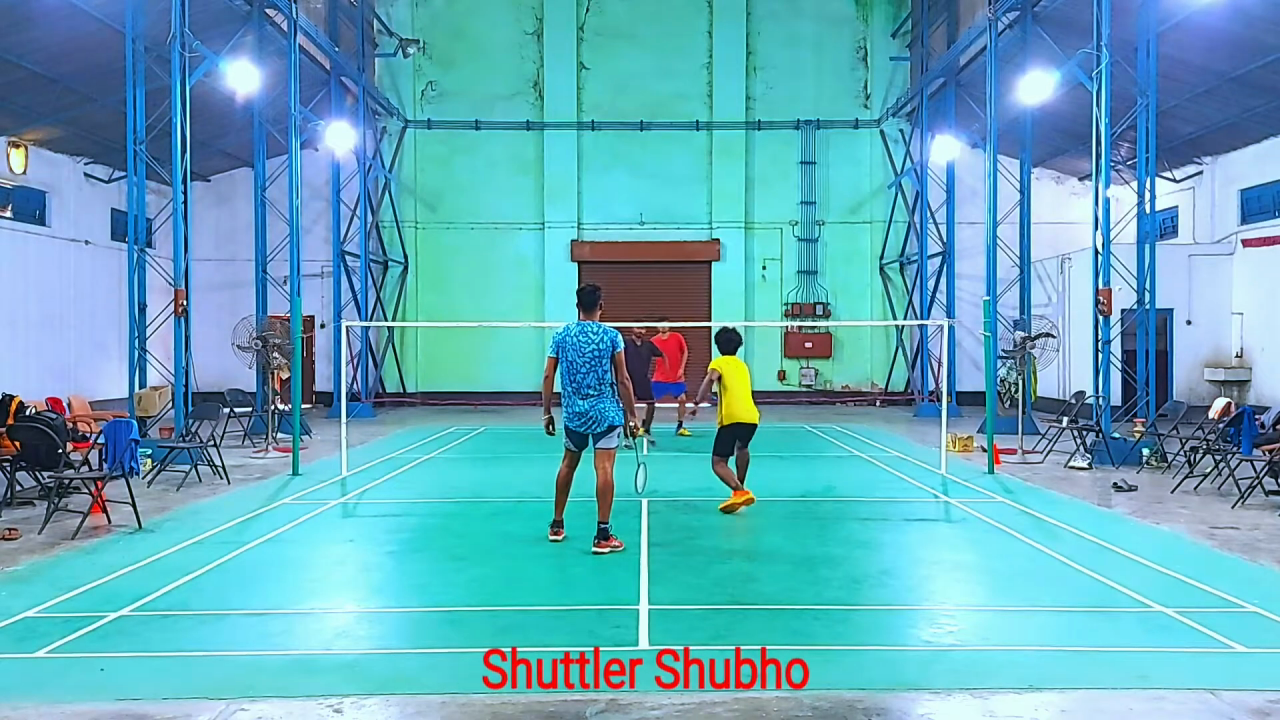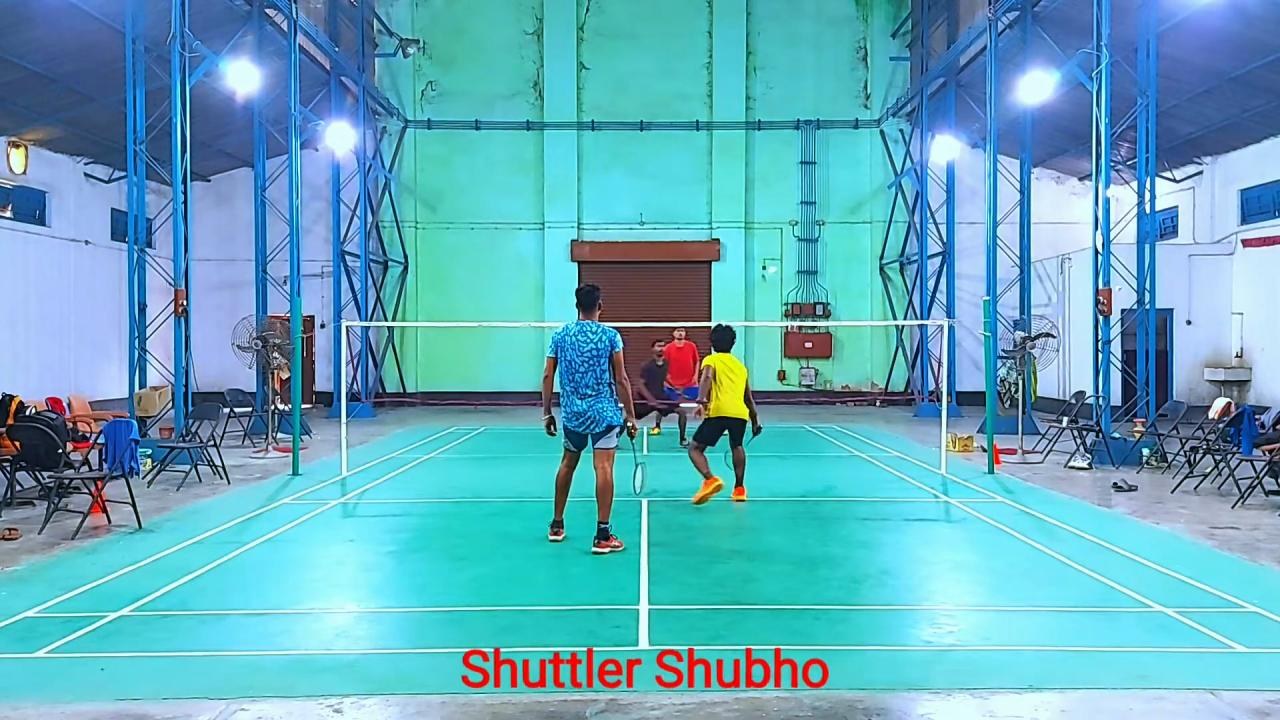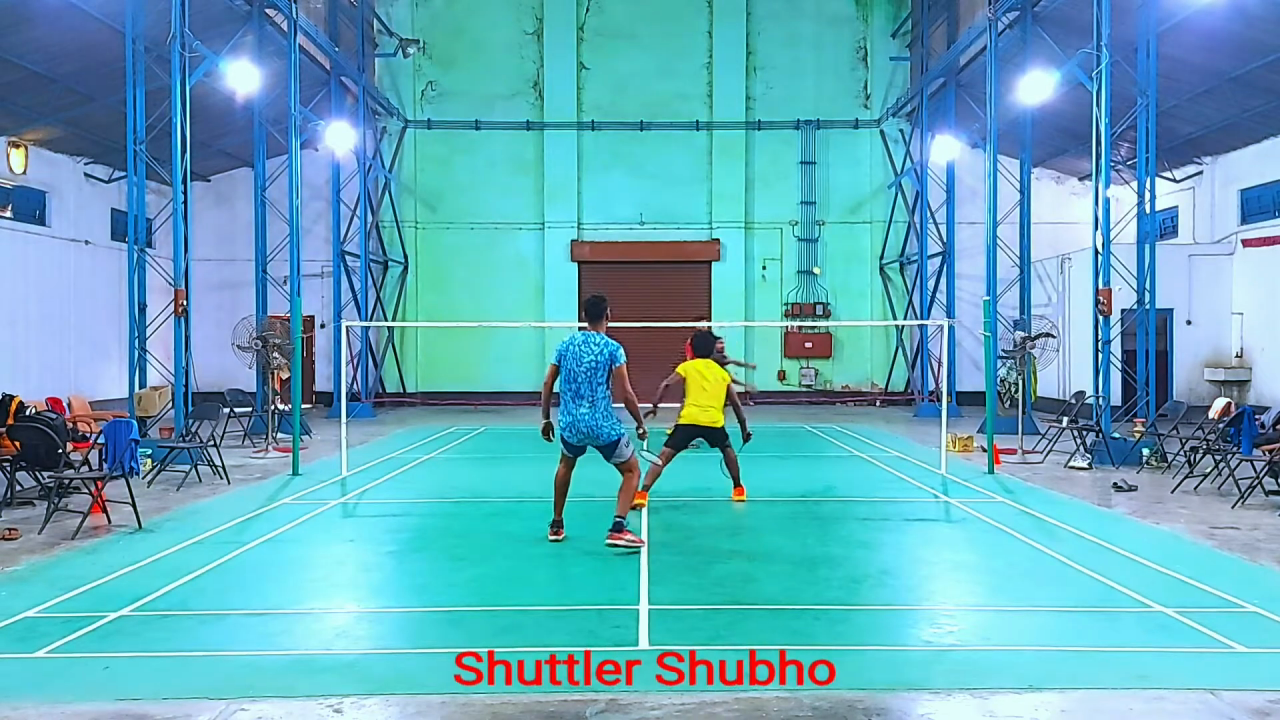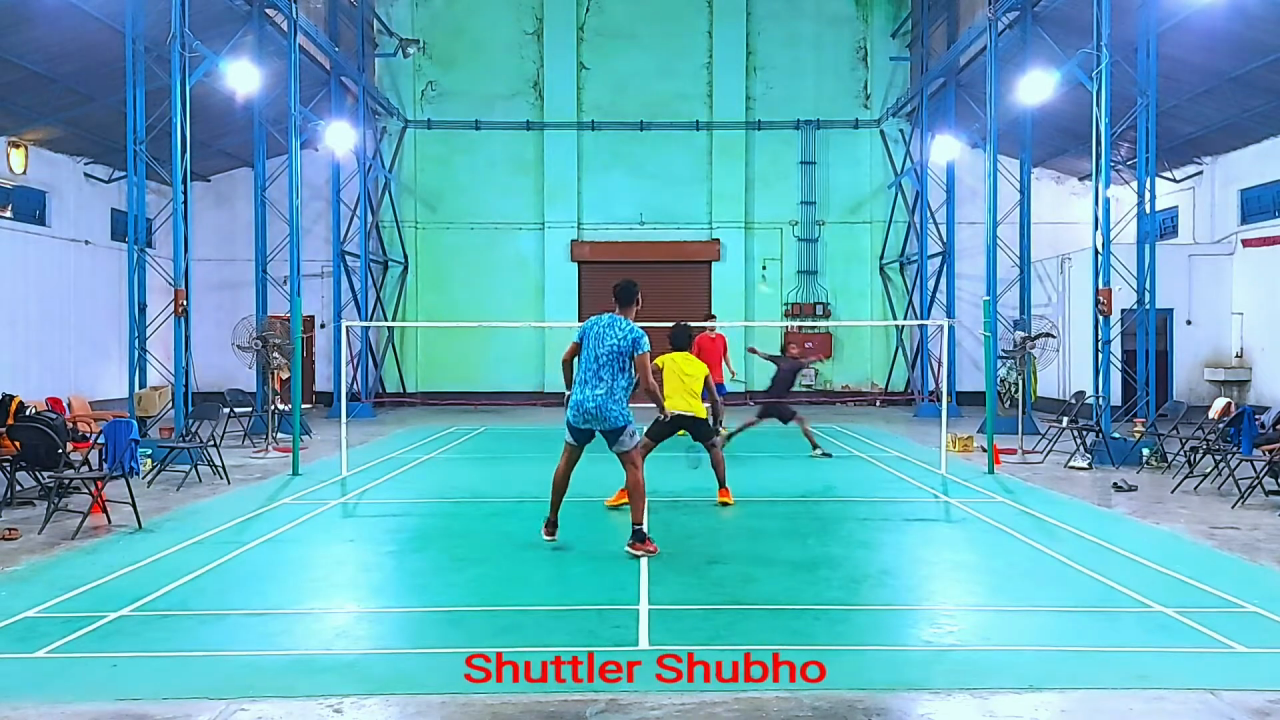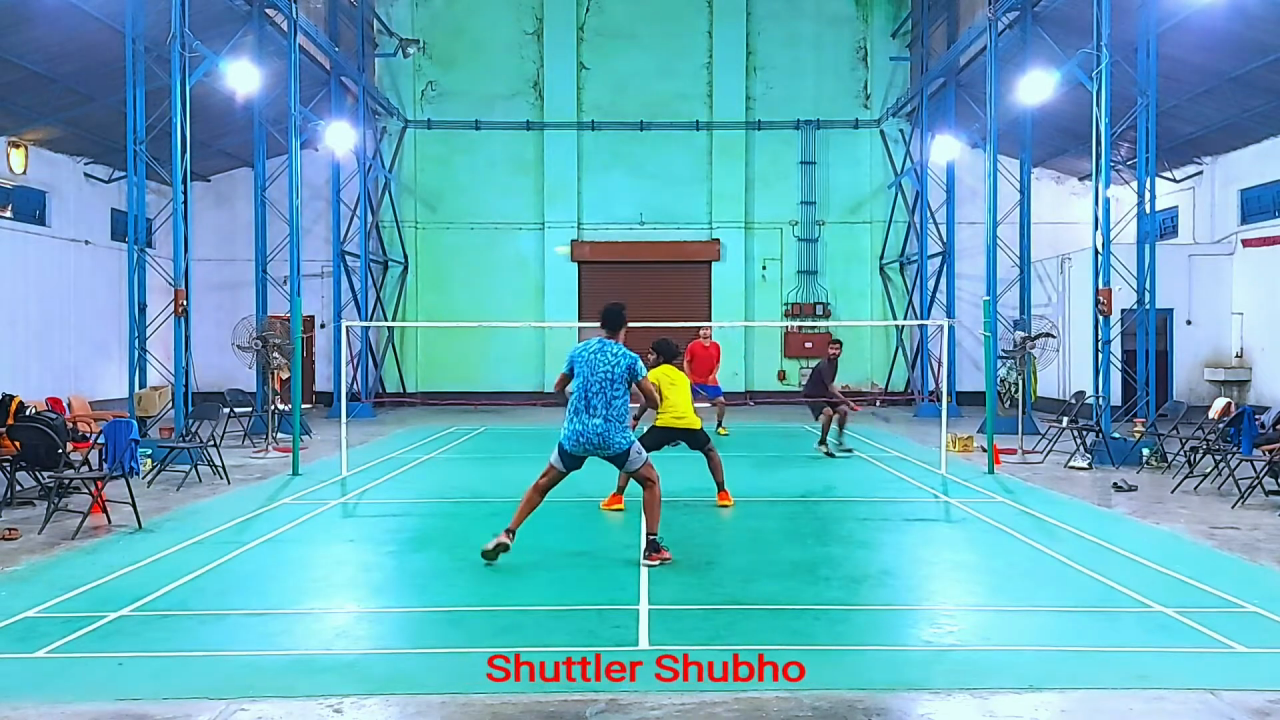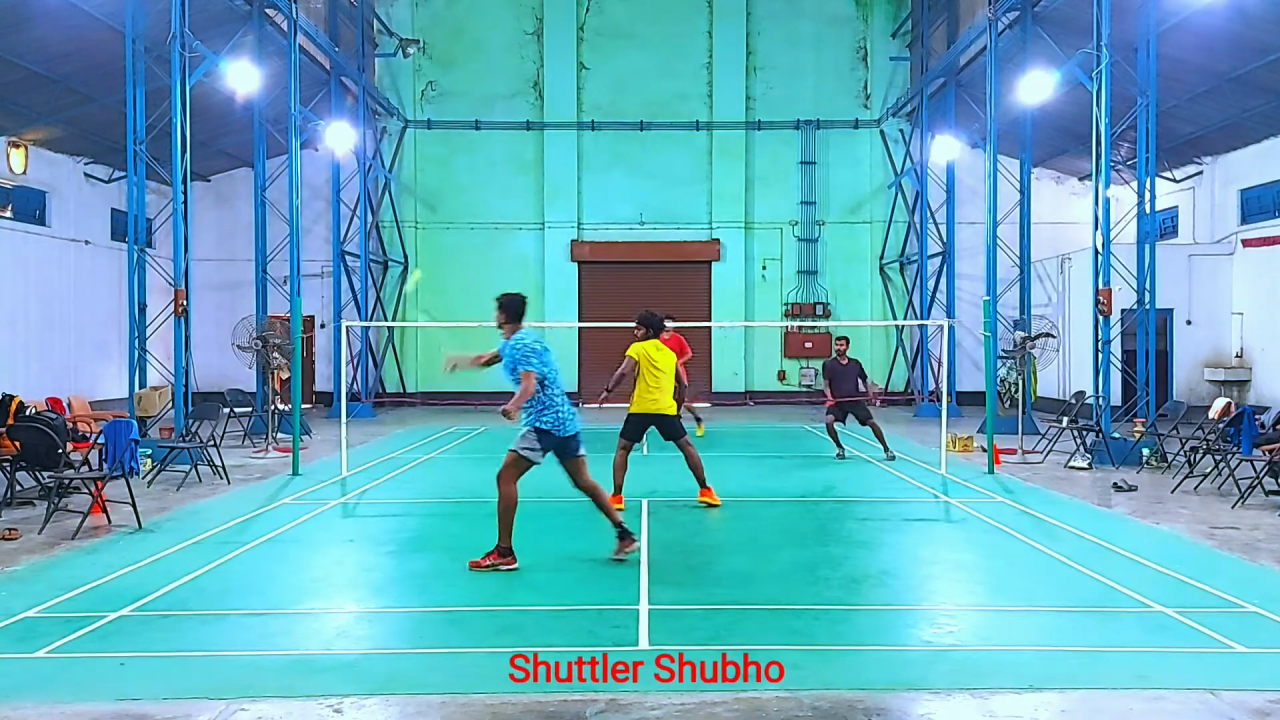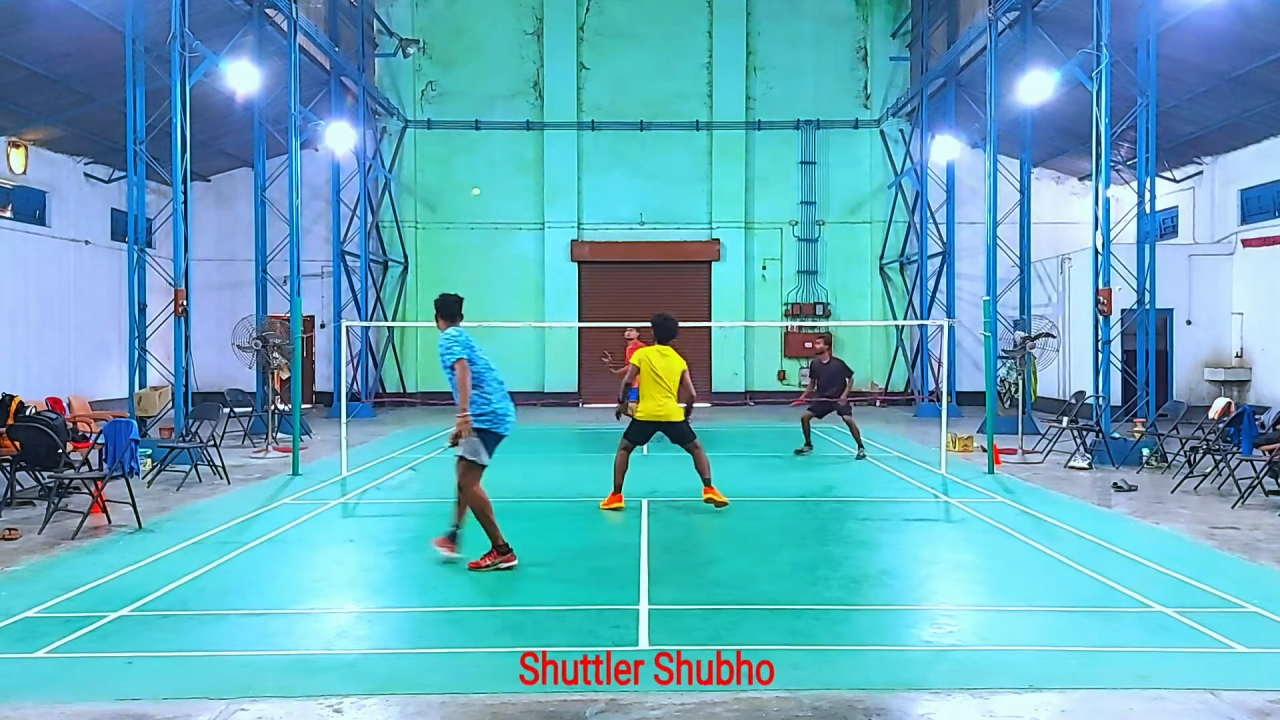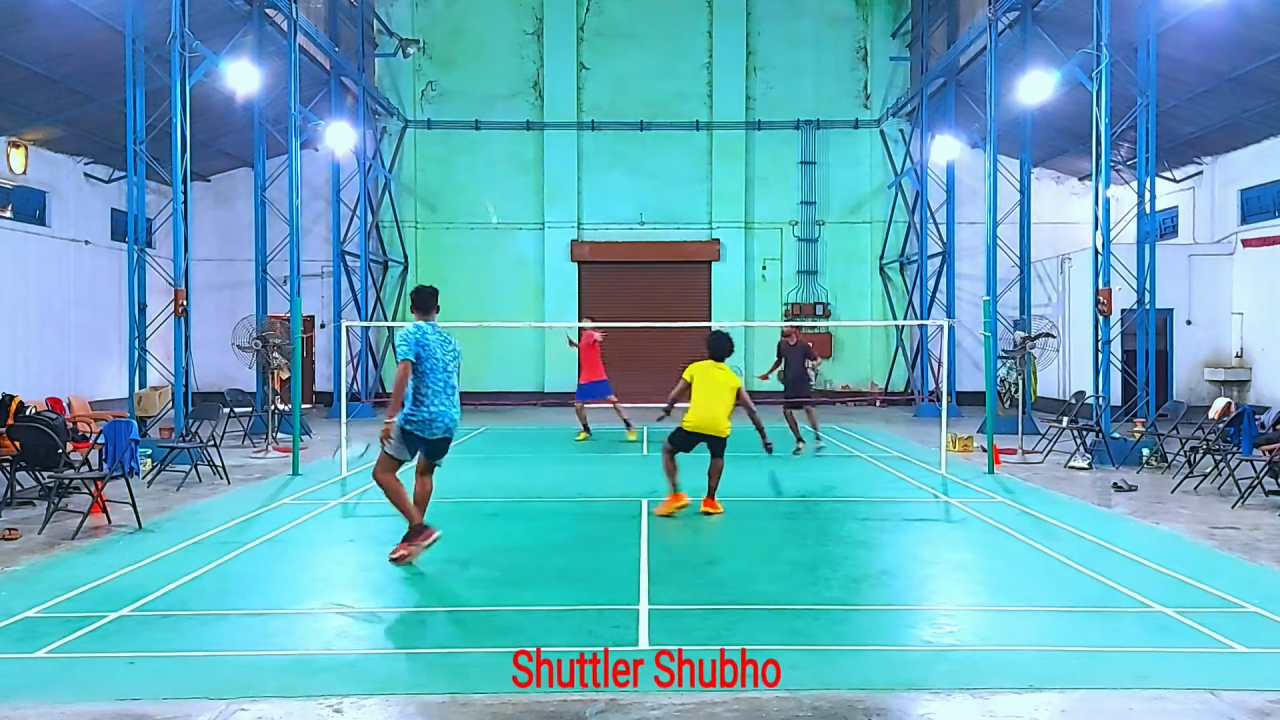
dt=0.3s
person 1, frame 1
left shoulder: (561, 336)
right shoulder: (612, 336)
left elbow: (548, 377)
right elbow: (623, 380)
left wrist: (546, 413)
right wrist: (632, 416)
left hip: (574, 414)
right hip: (606, 413)
left knee: (568, 465)
right knee: (604, 470)
left ankle: (557, 524)
right ankle: (603, 535)
person 1, frame 2
left shoulder: (560, 335)
right shoulder: (610, 336)
left elbow: (547, 376)
right elbow: (621, 379)
left wrist: (547, 413)
right wrist: (630, 415)
left hip: (572, 413)
right hip: (604, 412)
left knee: (567, 465)
right knee: (603, 470)
left ankle: (557, 525)
right ankle: (603, 535)
person 1, frame 3
left shoulder: (566, 344)
right shoulder: (612, 349)
left elbow: (547, 385)
right elbow: (626, 393)
left wrist: (545, 419)
right wrist: (640, 423)
left hip: (570, 424)
right hip: (603, 425)
left knee: (565, 468)
right knee: (631, 472)
left ankle: (556, 525)
right ankle: (618, 527)
person 1, frame 4
left shoulder: (591, 324)
right shoulder: (637, 335)
left elbow: (566, 360)
right elbow: (646, 383)
left wrist: (570, 390)
right wrist: (662, 408)
left hip: (579, 406)
right hip: (612, 410)
left knee: (566, 463)
right knee: (634, 467)
left ankle: (551, 524)
right ankle: (638, 536)
person 1, frame 5
left shoulder: (581, 350)
right shoulder: (630, 359)
left elbow: (560, 386)
right elbow: (653, 401)
left hip: (576, 436)
right hip: (615, 437)
left knee: (541, 485)
right knee: (651, 481)
left ankle: (507, 536)
right ankle: (652, 547)
person 1, frame 6
left shoulder: (520, 345)
right shoulder: (516, 342)
left elbow: (529, 384)
right elbow: (492, 358)
left wrist: (514, 406)
right wrist: (466, 361)
left hip: (546, 422)
right hip: (565, 420)
left knee: (506, 478)
right knee: (583, 481)
left ankle: (504, 553)
right ankle: (624, 535)
person 1, frame 7
left shoulder: (450, 339)
right shoulder: (466, 337)
left elbow: (463, 374)
left wrist: (463, 414)
right wrist: (463, 426)
left hip: (486, 418)
right hip: (499, 416)
left knee: (469, 484)
right knee: (466, 480)
left ankle: (502, 550)
right ankle: (453, 536)
person 1, frame 8
left shoulder: (410, 333)
right shoulder: (450, 339)
left elbow: (402, 377)
left wrist: (390, 418)
left hip: (420, 417)
right hip: (449, 419)
left knee: (383, 473)
right knee: (424, 473)
left ankle: (420, 529)
right ankle: (413, 538)
person 2, frame 1
left shoulder: (718, 363)
right shoulder: (743, 366)
left elbow: (710, 380)
left wrist: (696, 403)
left hip: (732, 418)
right hip: (752, 417)
left knee: (719, 461)
right knee: (742, 448)
left ankle: (740, 491)
right ankle: (739, 489)
person 2, frame 2
left shoulder: (711, 360)
right shoulder: (740, 366)
left elbow: (706, 378)
right elbow: (749, 398)
left wrist: (701, 402)
right wrist: (755, 421)
left hip: (719, 413)
right hip: (740, 414)
left knee: (695, 449)
right knee: (737, 447)
left ankle: (710, 480)
right ankle: (739, 488)
person 2, frame 3
left shoulder: (688, 366)
right shoulder: (722, 374)
left elbow: (667, 384)
right elbow: (737, 405)
left wrist: (654, 406)
right wrist: (744, 429)
left hip: (688, 421)
right hip: (714, 423)
left knee: (664, 456)
right knee: (727, 450)
left ankle: (642, 494)
right ankle: (737, 489)
person 2, frame 4
left shoulder: (665, 359)
right shoulder: (702, 366)
right elbow: (716, 400)
right wrist: (716, 424)
left hip: (670, 412)
right hip: (696, 414)
left knee: (642, 448)
right knee: (714, 447)
left ankle: (625, 493)
right ankle: (723, 491)
person 2, frame 5
left shoulder: (654, 374)
right shoulder: (682, 376)
left elbow: (648, 399)
left wrist: (636, 418)
left hip: (666, 424)
right hip: (691, 424)
right knee: (711, 452)
left ankle: (617, 497)
right ankle: (722, 494)
person 2, frame 6
left shoulder: (637, 348)
right shoulder: (670, 354)
left elbow: (624, 371)
right elbow: (683, 385)
left wrist: (607, 390)
right wrist: (678, 409)
left hip: (640, 409)
right hip: (666, 409)
left knee: (622, 449)
right knee: (687, 447)
left ankle: (616, 497)
right ankle: (705, 491)
person 2, frame 7
left shoulder: (642, 354)
right shoulder: (679, 361)
left elbow: (628, 382)
right elbow: (692, 395)
left wrist: (621, 403)
right wrist: (685, 416)
left hip: (646, 415)
right hip: (673, 415)
left knee: (624, 450)
right knee: (696, 450)
left ankle: (616, 496)
right ankle: (709, 490)
person 2, frame 8
left shoulder: (696, 368)
right shoulder: (733, 378)
left elbow: (675, 395)
right elbow: (751, 410)
left wrist: (667, 411)
right wrist: (764, 437)
left hip: (693, 425)
right hip: (719, 428)
left knee: (668, 451)
right knee: (717, 459)
left ankle: (676, 495)
right ankle: (710, 501)
